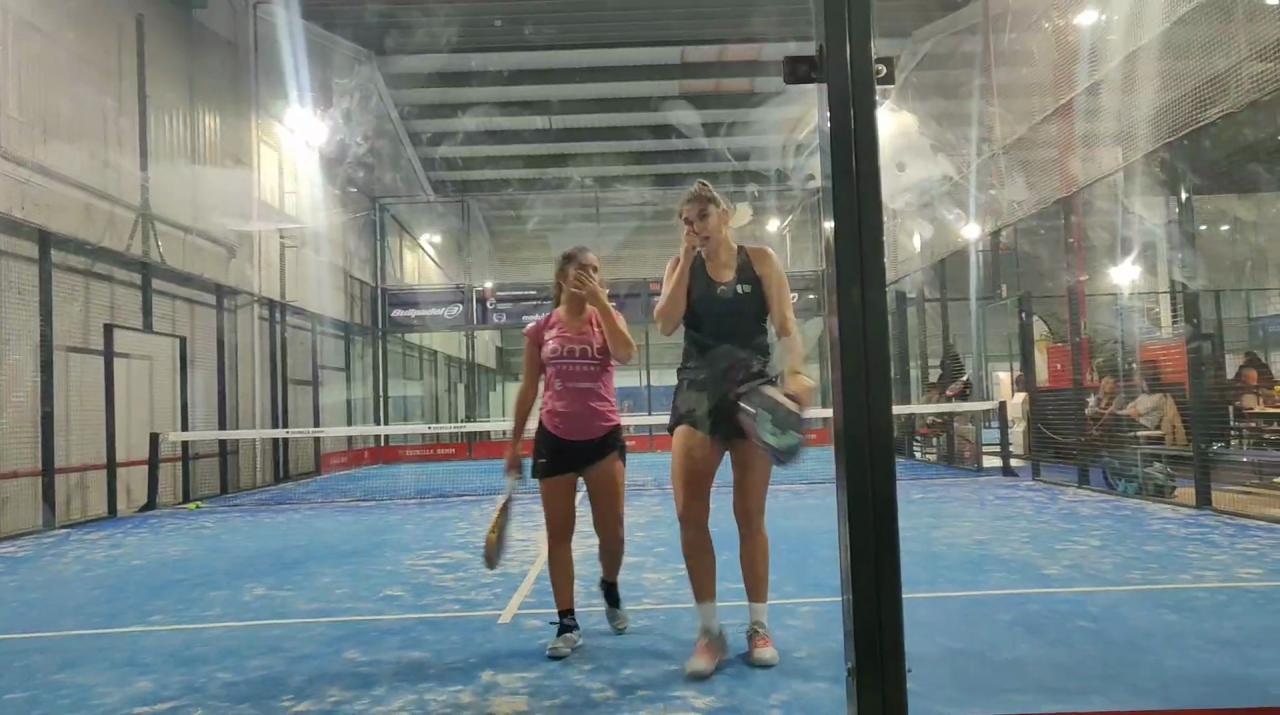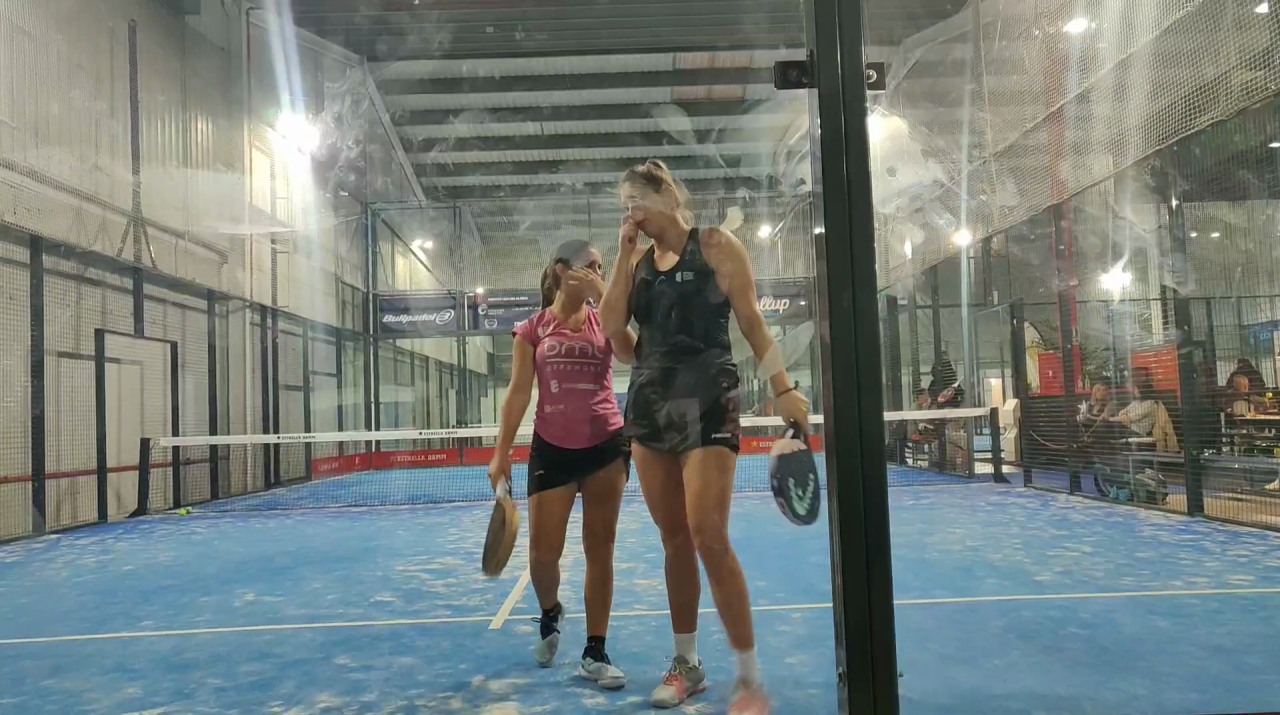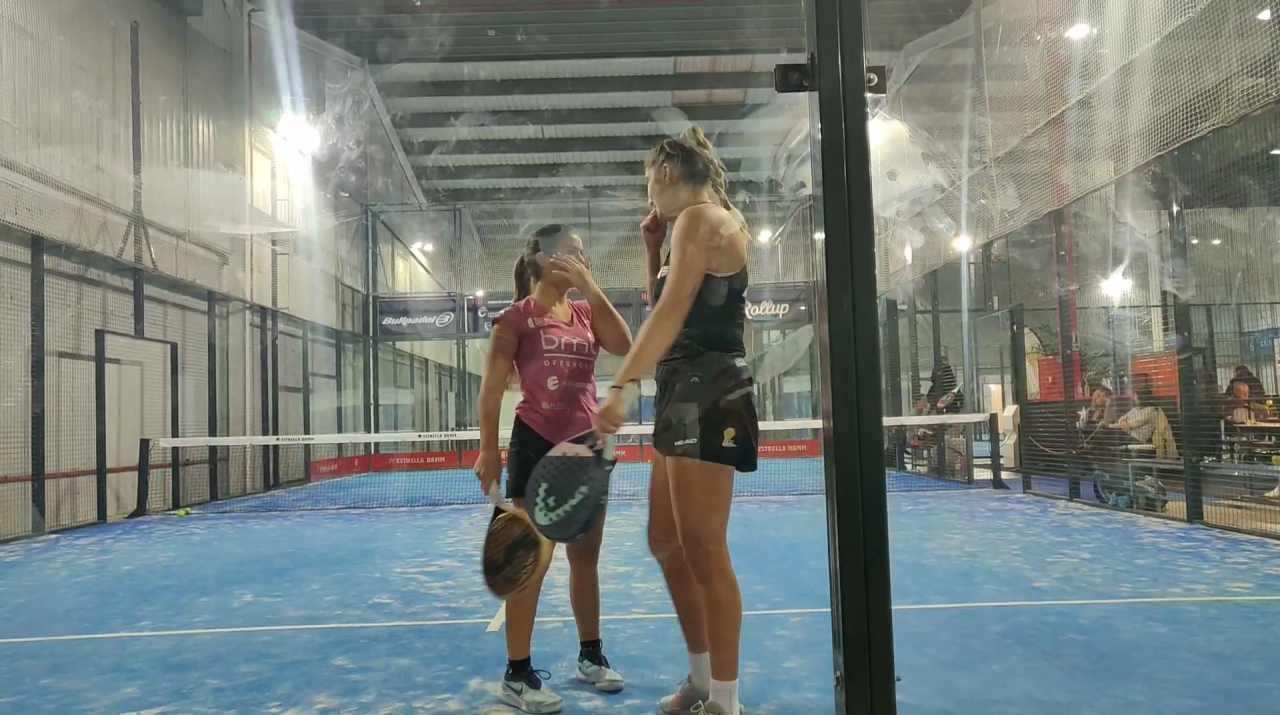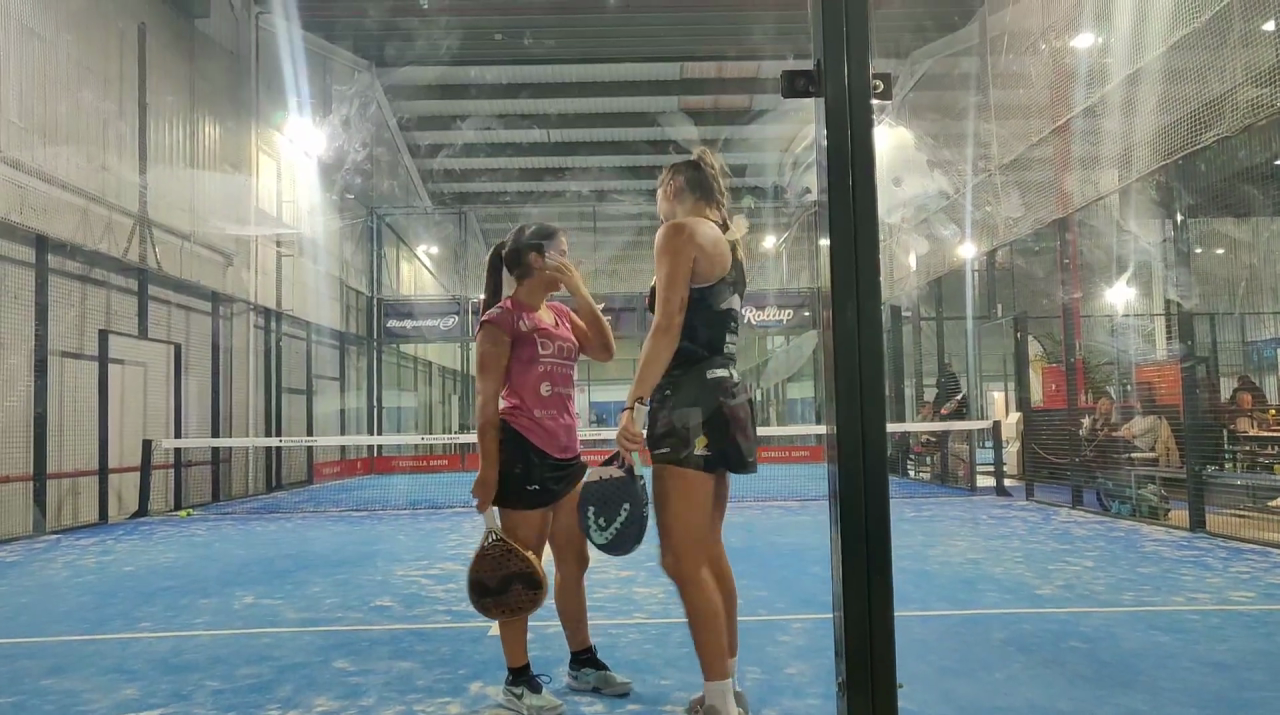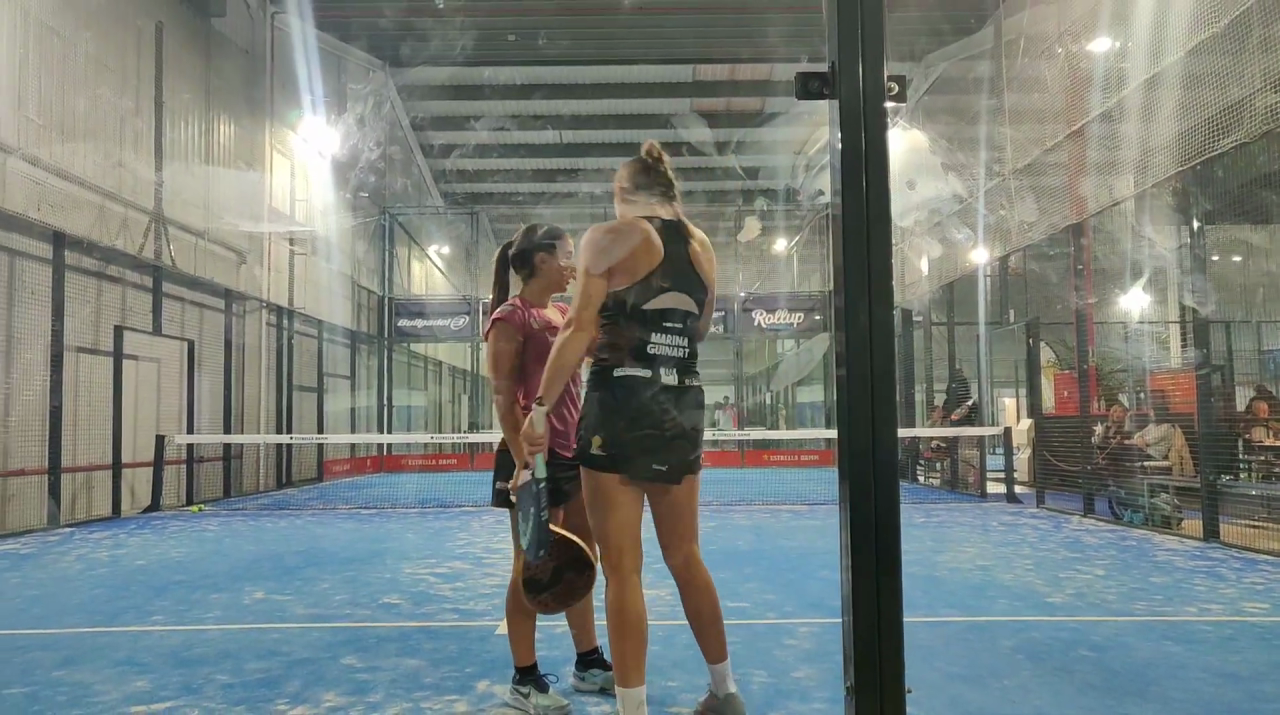
dt=0.7s
person 1, frame 1
left shoulder: (761, 260)
right shoulder: (681, 267)
left elbow: (785, 322)
right elbow: (666, 324)
left wrist: (795, 372)
right wrist: (687, 260)
right hip: (697, 394)
left knee: (750, 516)
right knee: (690, 512)
left ankle: (758, 626)
right ankle: (710, 631)
person 1, frame 2
left shoulder: (715, 243)
right shoulder: (637, 260)
left elbow: (751, 319)
right elbow: (611, 327)
left wrist: (782, 385)
right wrist: (625, 254)
left hip: (706, 400)
right hip: (648, 401)
left knee: (708, 537)
right knee: (675, 539)
right ankle: (685, 663)
person 1, frame 3
left shoulder: (700, 218)
right shoulder: (691, 228)
left elbow: (671, 311)
right elbow: (663, 312)
left wrist: (619, 386)
right wrist: (652, 247)
left hip: (707, 398)
right hip: (681, 400)
left knee: (704, 552)
right knee: (666, 544)
person 1, frame 4
left shoulder: (678, 232)
right shoulder: (725, 243)
left elbow: (668, 325)
left wrist: (633, 404)
left hip: (689, 404)
right hip: (720, 401)
left knee: (681, 559)
right knee: (705, 550)
person 1, frame 5
left shoulder: (607, 237)
right shoulder: (700, 244)
left elbow: (580, 327)
left wrist: (542, 404)
left hip: (620, 409)
right hip: (683, 410)
left knee: (622, 569)
right knee: (685, 558)
person 2, frame 1
left shoulder: (608, 317)
right shoulder: (540, 329)
left elbow: (625, 354)
right elbow: (528, 388)
left wrist: (600, 301)
right wrist: (514, 444)
left hip: (604, 435)
right hip: (555, 438)
left knee: (612, 529)
right knee: (559, 533)
left ankle: (610, 586)
right ankle: (567, 624)
person 2, frame 2
left shoulder: (602, 320)
right shoulder: (532, 329)
left elbow: (629, 354)
right elbow: (518, 393)
left wrist: (604, 298)
right wrist: (501, 453)
left hip: (606, 444)
right hip: (552, 448)
left knee: (600, 548)
right knee: (544, 550)
left ankle: (595, 652)
right ankle: (551, 615)
person 2, frame 3
left shoulder: (585, 311)
right shoulder: (517, 318)
left elbow: (622, 345)
right elbow: (492, 388)
left wrist: (591, 288)
right wrist: (488, 449)
right hip: (538, 444)
left knee: (586, 556)
left ankle: (591, 656)
right ankle: (517, 674)
person 2, frame 4
left shoulder: (561, 314)
right shoulder: (502, 319)
left elbow: (605, 350)
right elbow: (487, 399)
left wrist: (581, 293)
right wrist: (488, 468)
left hip: (566, 453)
right hip: (525, 453)
left knee: (574, 562)
left ankle: (583, 662)
person 2, frame 5
left shoulder: (565, 314)
right shoulder: (511, 317)
right elbow: (504, 395)
right wrist: (522, 460)
left hip: (572, 453)
right hip: (537, 454)
left ankle: (589, 664)
